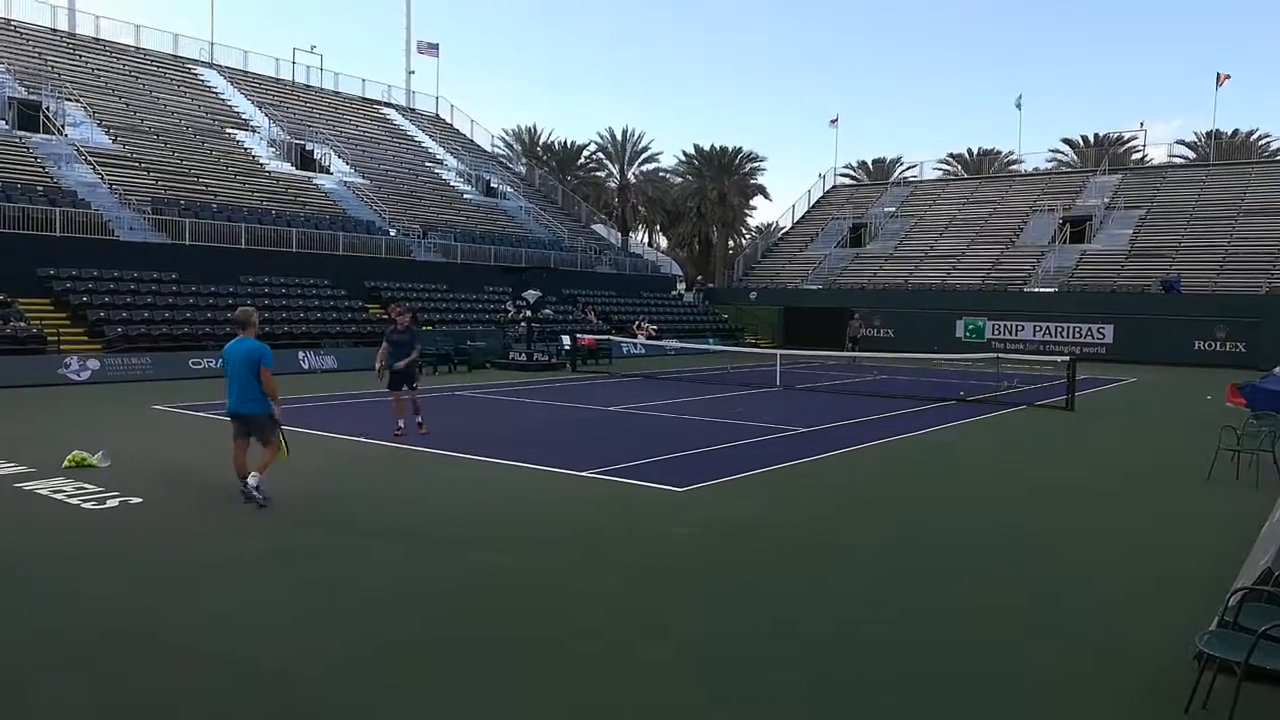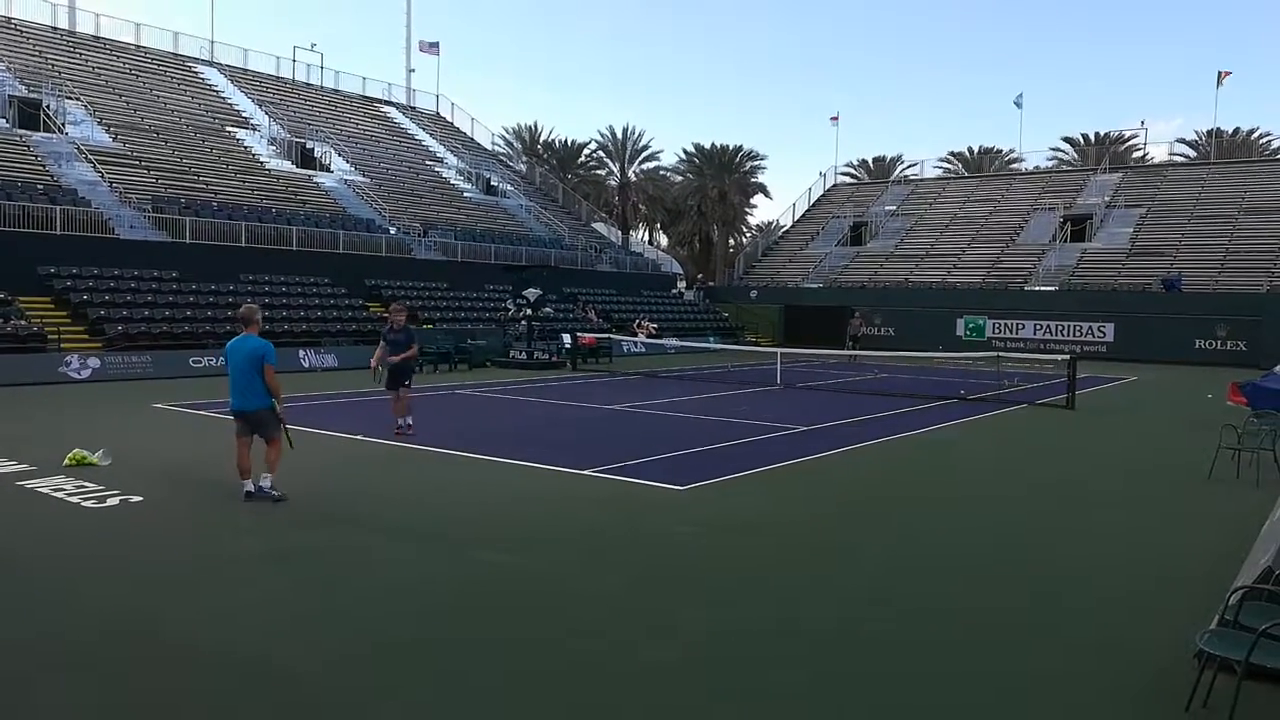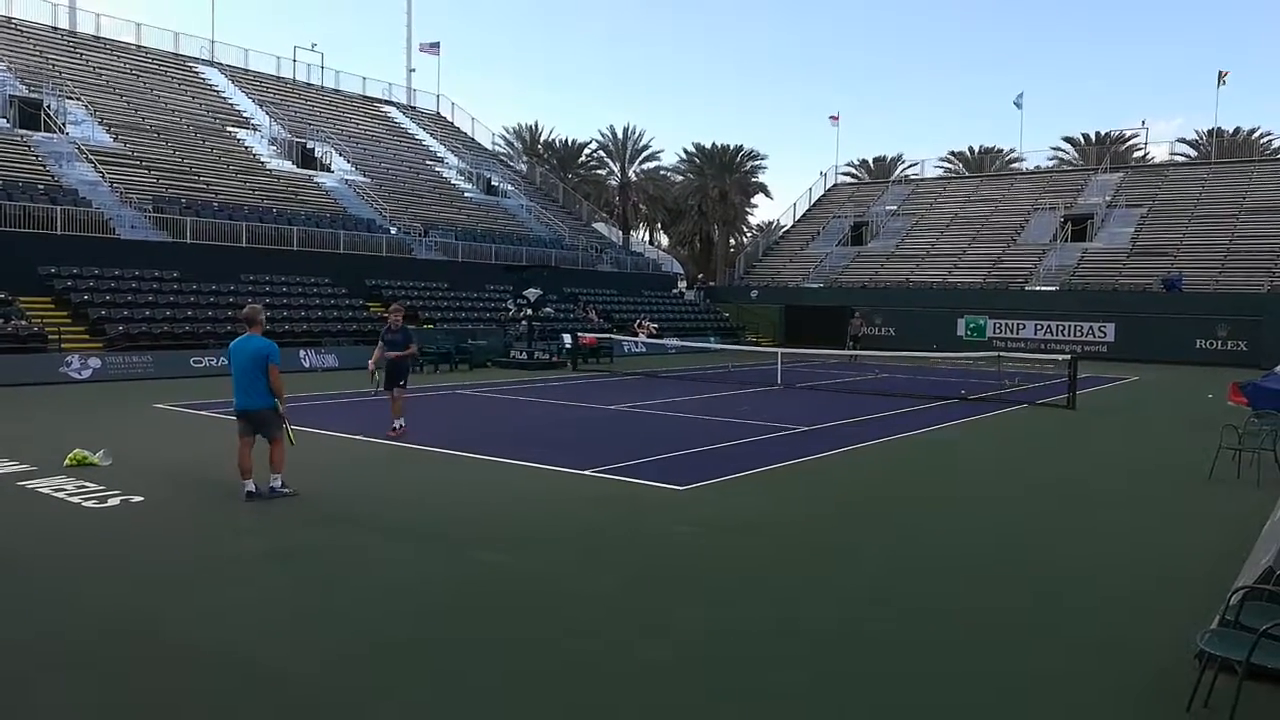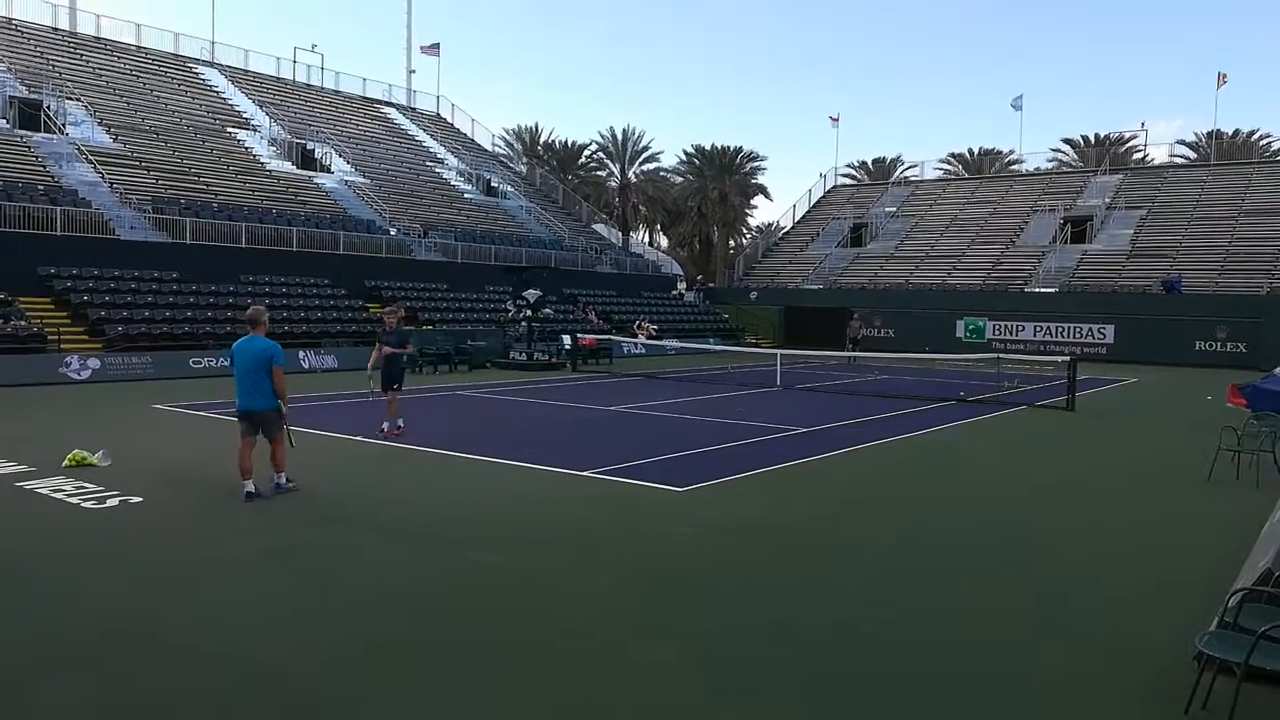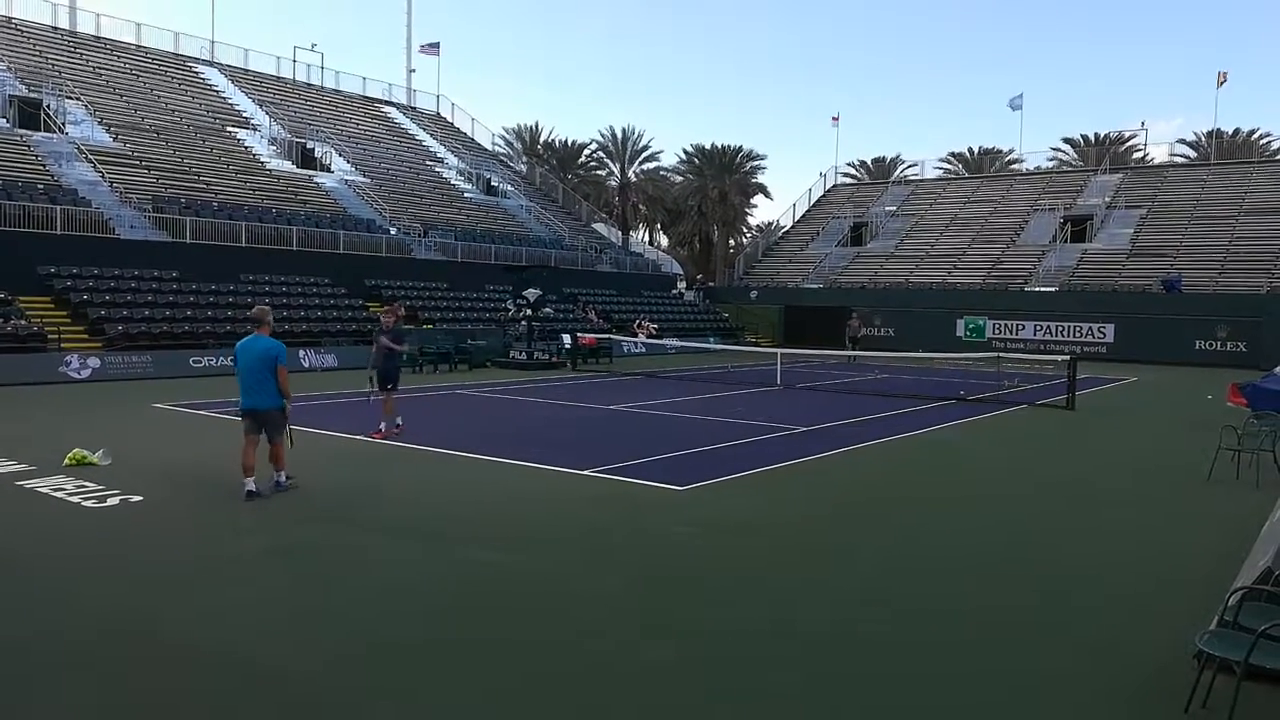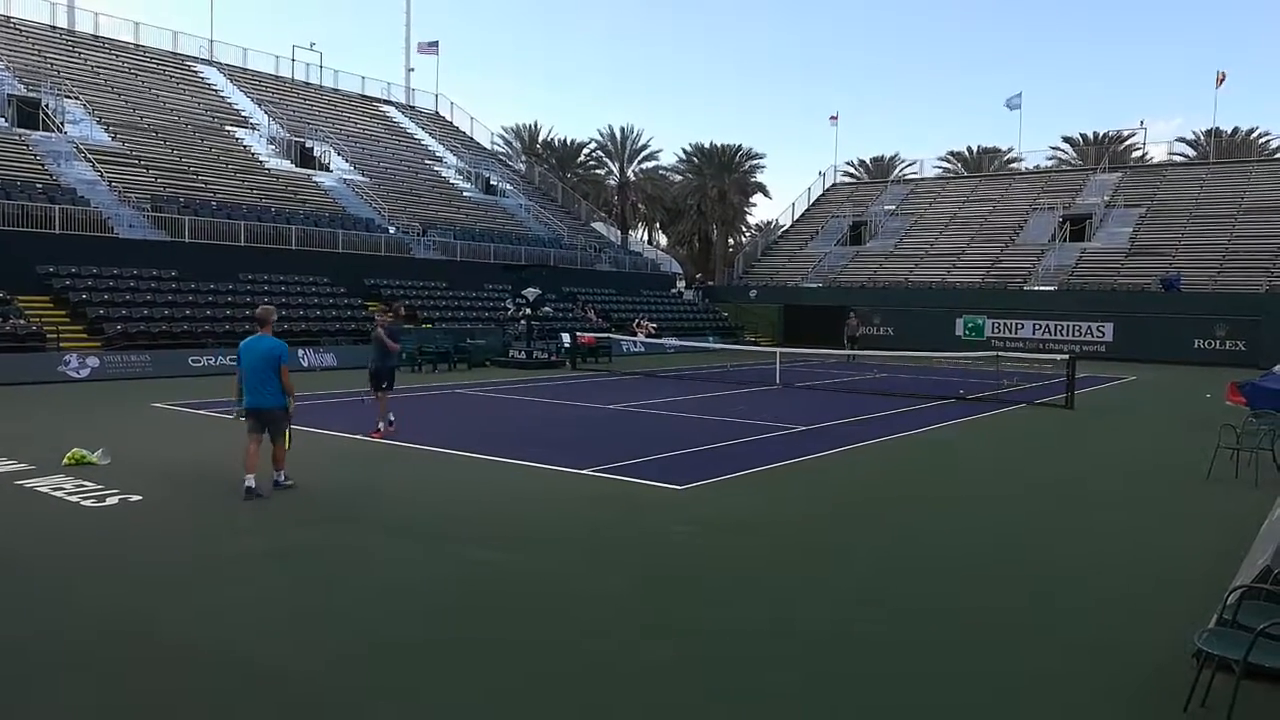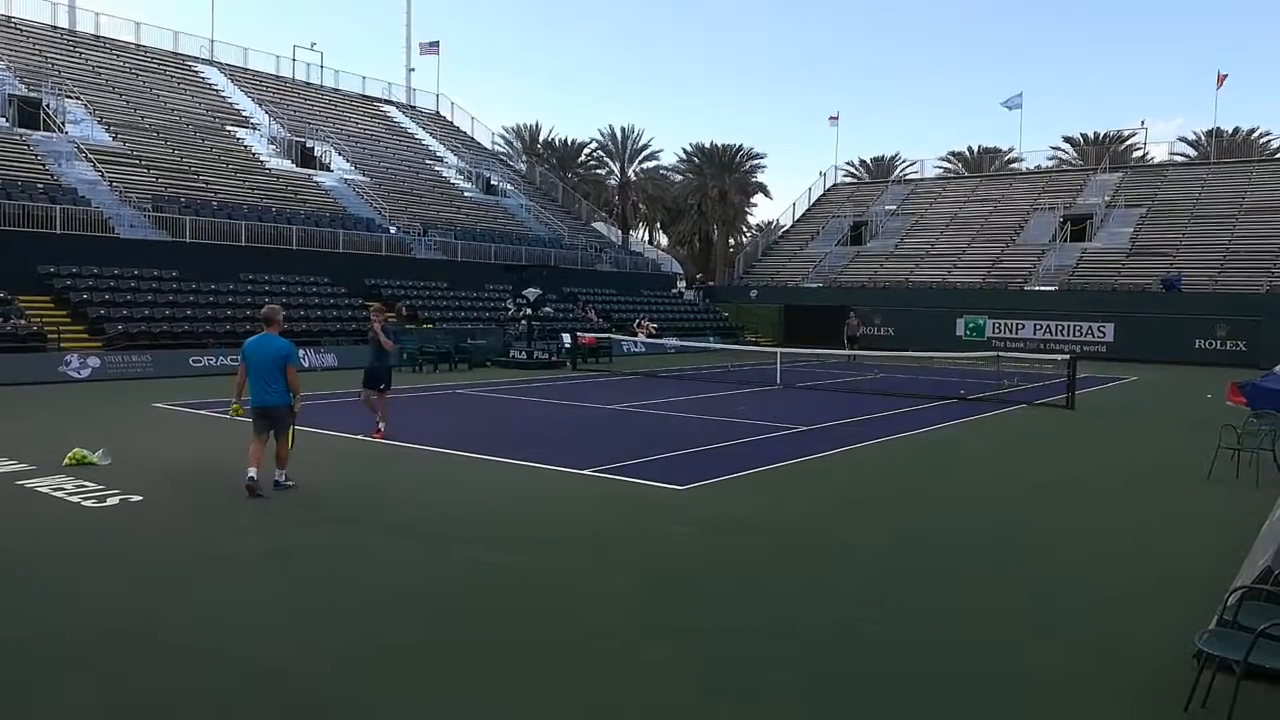
dt=0.1s
person 1, frame 1
left shoulder: (227, 349)
right shoulder: (261, 349)
right elbow: (267, 383)
right wrist: (276, 404)
left hip: (235, 408)
right hip: (258, 409)
left knee: (240, 449)
right knee: (272, 446)
left ankle: (249, 489)
right ankle: (252, 482)
person 1, frame 2
left shoulder: (230, 346)
right shoulder: (265, 346)
right elbow: (271, 380)
right wrist: (279, 401)
left hip: (238, 406)
right hip: (261, 405)
left knee: (243, 447)
right knee: (274, 443)
left ankle: (248, 488)
right ankle: (265, 485)
person 1, frame 3
left shoulder: (233, 346)
right shoulder: (269, 346)
right elbow: (275, 380)
right wrist: (282, 401)
left hip: (241, 406)
right hip: (264, 406)
left knee: (245, 447)
right knee: (277, 443)
left ankle: (249, 488)
right ankle: (276, 485)
person 1, frame 4
left shoulder: (236, 347)
right shoulder: (272, 347)
left elbow: (236, 376)
right elbow: (278, 381)
right wrist: (284, 401)
left hip: (244, 406)
right hip: (267, 406)
left knee: (246, 447)
right knee: (277, 443)
left ankle: (248, 488)
right ankle: (281, 481)
person 1, frame 5
left shoulder: (240, 346)
right shoulder: (277, 347)
left elbow: (239, 375)
right elbow: (282, 380)
right wrist: (288, 400)
left hip: (248, 405)
right hip: (271, 405)
left knee: (249, 445)
right knee: (276, 444)
left ankle: (249, 486)
right ankle: (280, 480)
person 1, frame 6
left shoulder: (244, 345)
right shoulder: (280, 347)
left elbow: (240, 377)
right elbow: (286, 379)
left wrist: (239, 402)
right wrist: (291, 400)
left hip: (252, 405)
right hip: (275, 405)
left knee: (253, 443)
right knee: (279, 443)
left ankle: (249, 483)
right ankle: (279, 479)
person 1, frame 7
left shoulder: (248, 344)
right shoulder: (286, 346)
left elbow: (242, 375)
right elbow: (292, 378)
left wrist: (236, 400)
right wrist: (297, 398)
left hip: (258, 403)
right hip: (281, 403)
left knee: (258, 441)
right knee: (282, 441)
left ankle: (252, 475)
right ankle: (280, 478)
